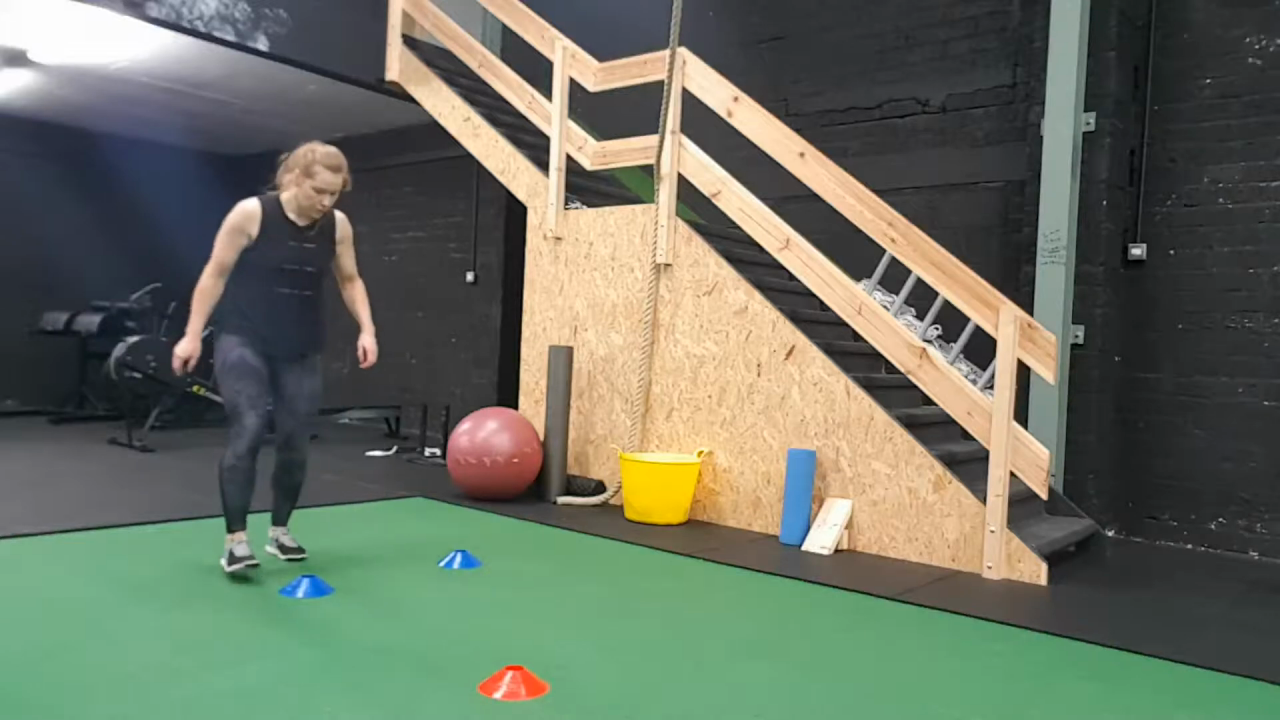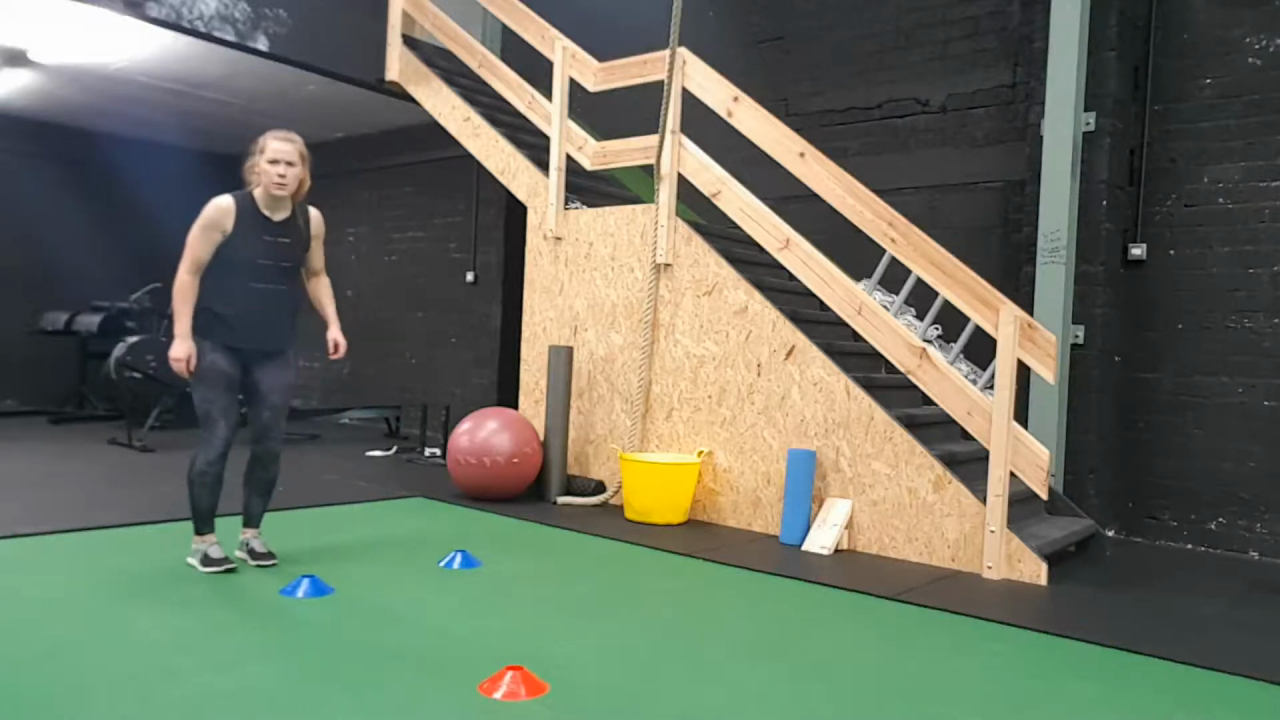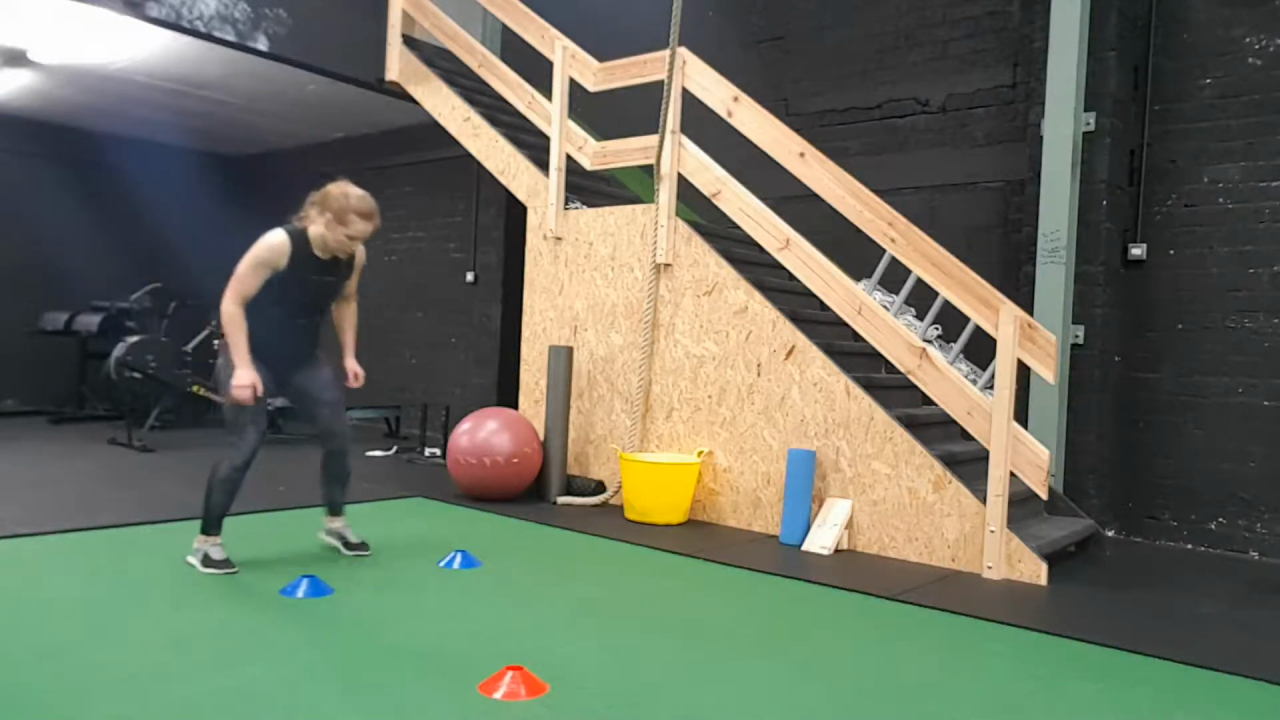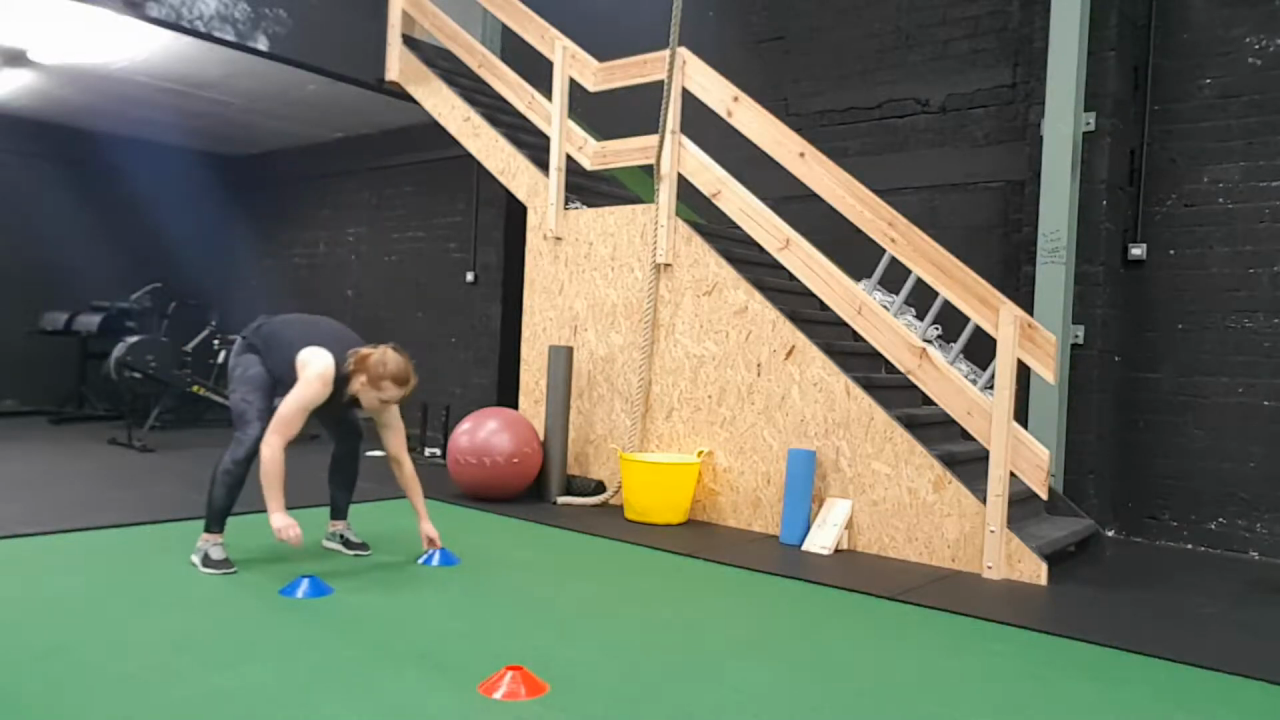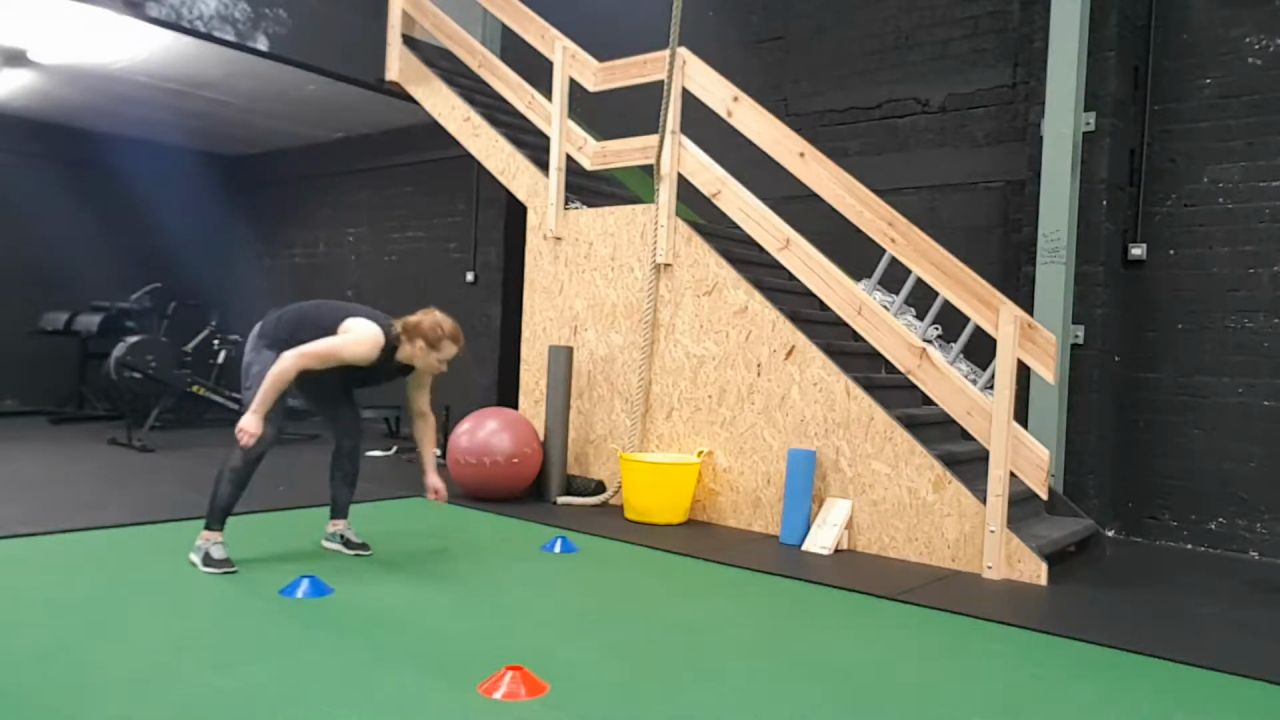
dt=1s
person 1, frame 1
left shoulder: (338, 226)
right shoulder: (251, 214)
left elbow: (350, 281)
right elbow: (214, 275)
left wrist: (366, 329)
right wrist: (193, 335)
left hip: (301, 353)
right hip: (243, 343)
left knee: (294, 445)
right knee: (248, 434)
left ankle: (280, 530)
right ankle: (235, 538)
person 1, frame 2
left shoulder: (311, 222)
right shoulder: (224, 211)
left elbow: (315, 276)
right elbow: (188, 273)
left wrist: (333, 324)
right wrist: (182, 336)
left hip: (274, 350)
right hip: (217, 346)
left knee: (269, 443)
right knee: (217, 440)
left ankle: (251, 534)
right ankle: (203, 540)
person 1, frame 3
left shoulder: (355, 255)
right shoulder: (279, 244)
right elbow: (231, 301)
left wrist: (349, 355)
right wrist: (242, 366)
left hip: (303, 360)
right hip: (252, 354)
left knee: (337, 434)
right knee: (244, 444)
left ankle: (336, 523)
right ankle: (206, 542)
person 1, frame 4
left shoulder: (382, 389)
right shoulder: (320, 376)
left elbow: (399, 458)
right elbow: (272, 442)
left wrist: (423, 519)
right wrist: (277, 513)
left hip: (305, 350)
right hip: (258, 351)
left knee: (350, 437)
right knee: (250, 439)
left ankle: (338, 528)
right ankle: (208, 541)
person 1, frame 5
left shoulder: (415, 364)
right shoulder: (369, 341)
left elbow: (423, 415)
right elbow: (293, 358)
left wrist: (430, 472)
right wrist: (255, 414)
right hip: (273, 345)
left knee: (351, 432)
right knee: (259, 440)
left ankle: (337, 528)
right ankle: (208, 541)
